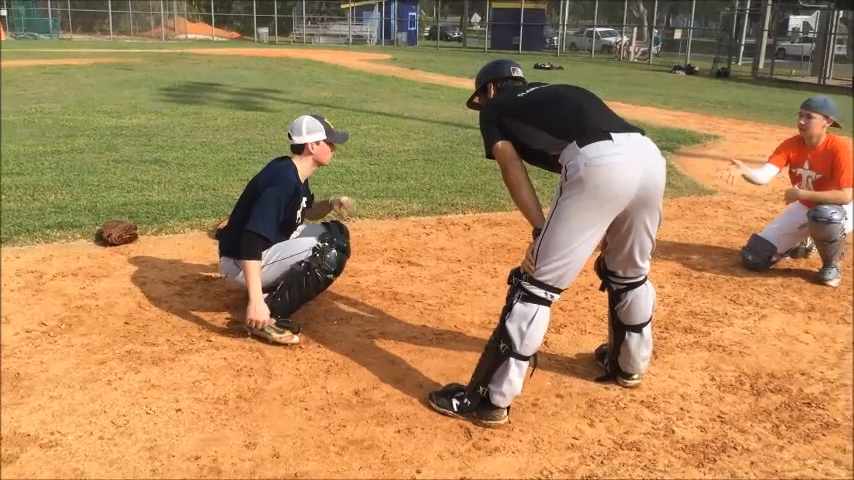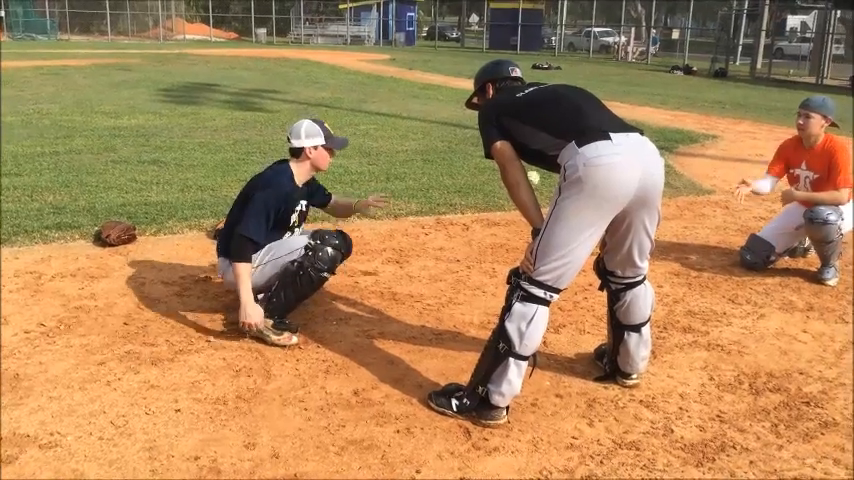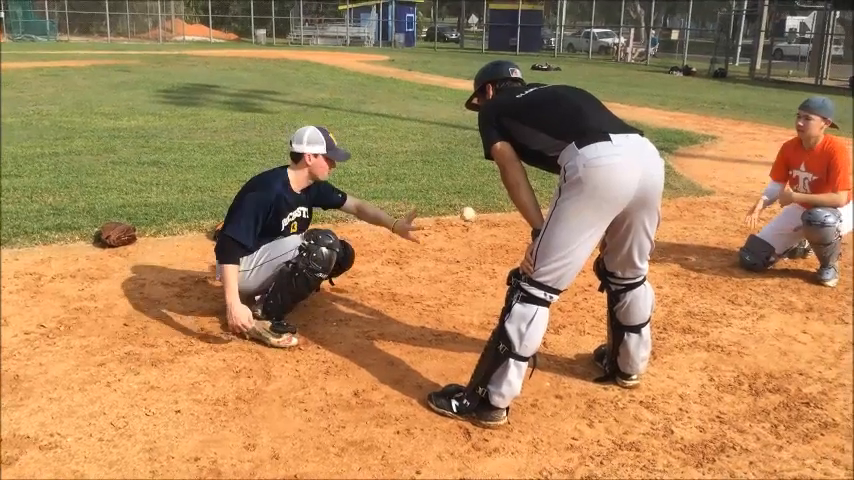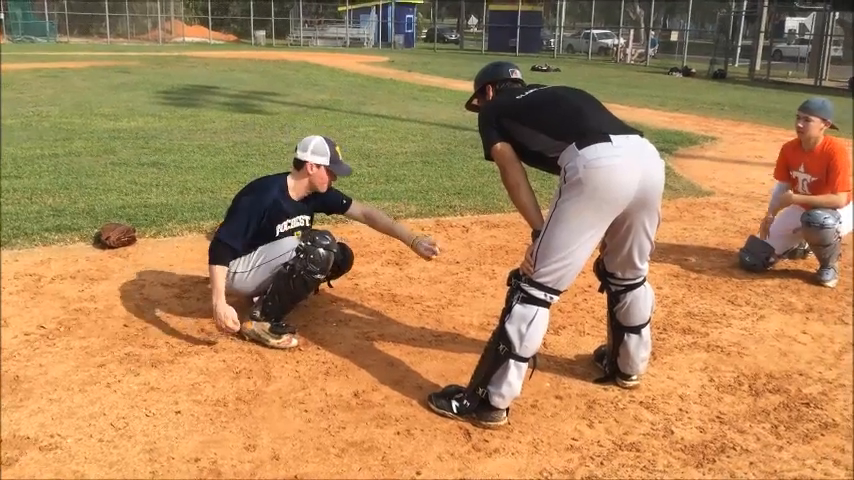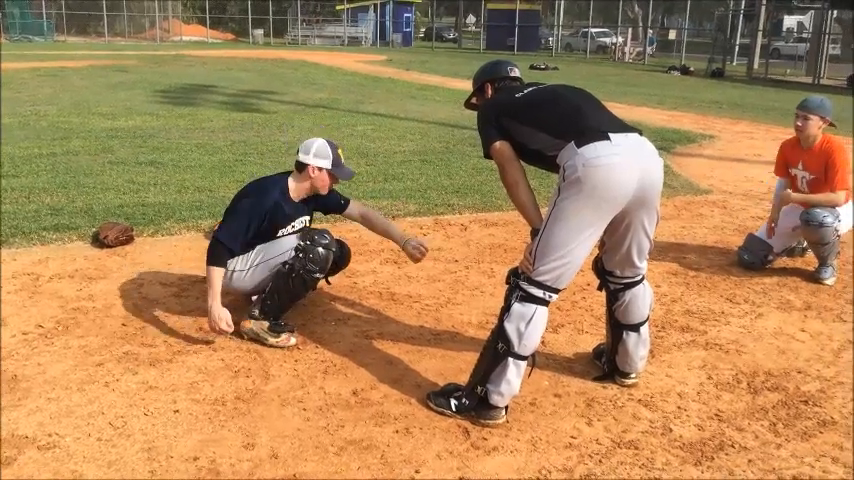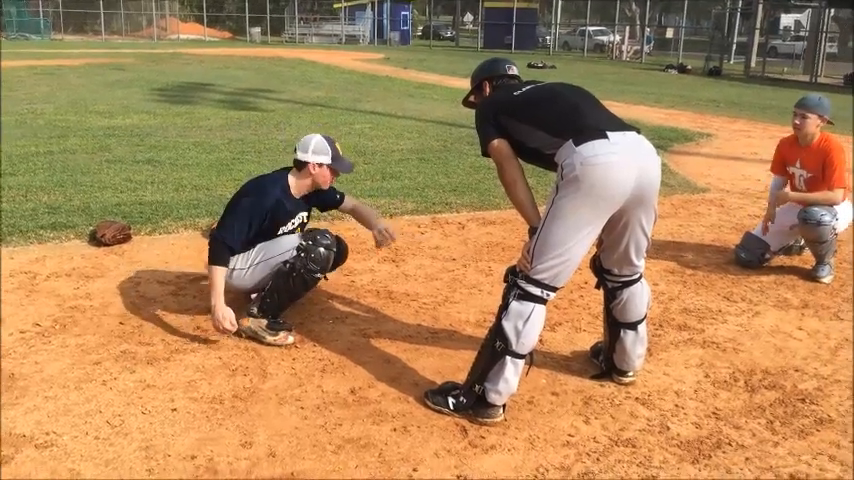
dt=0.1s
person 1, frame 1
left shoulder: (495, 107)
right shoulder: (560, 93)
left elbow: (512, 167)
left wrist: (541, 231)
left hip: (600, 165)
right hip: (649, 157)
left knee: (536, 284)
right knee: (630, 271)
left ankle: (488, 398)
right ankle: (629, 363)
person 1, frame 2
left shoulder: (493, 108)
right shoulder: (558, 93)
left elbow: (511, 167)
left wrist: (539, 231)
left hip: (599, 164)
right hip: (647, 156)
left knee: (535, 284)
right knee: (629, 271)
left ankle: (489, 398)
right ankle: (627, 363)
person 1, frame 3
left shoulder: (493, 109)
right shoulder: (559, 94)
left elbow: (511, 168)
left wrist: (540, 231)
left hip: (599, 166)
right hip: (647, 158)
left knee: (535, 285)
right knee: (628, 272)
left ankle: (488, 399)
right ankle: (628, 364)
person 1, frame 4
left shoulder: (493, 110)
right shoulder: (558, 95)
left elbow: (511, 169)
left wrist: (539, 232)
left hip: (599, 167)
right hip: (647, 158)
left knee: (535, 285)
right knee: (628, 273)
left ankle: (488, 400)
right ankle: (627, 365)
person 1, frame 5
left shoulder: (492, 108)
right shoulder: (558, 93)
left elbow: (510, 167)
left wrist: (539, 231)
left hip: (597, 165)
right hip: (646, 157)
left knee: (534, 283)
right knee: (626, 271)
left ankle: (486, 398)
right ankle: (626, 363)
person 1, frame 6
left shoulder: (490, 106)
right shoulder: (556, 91)
left elbow: (508, 165)
left wrist: (537, 229)
left hip: (596, 163)
right hip: (645, 155)
left knee: (532, 282)
right knee: (625, 269)
left ankle: (485, 397)
right ankle: (624, 361)
person 2, frame 1
left shoulder: (295, 175)
right shoulder: (279, 181)
left elbow: (307, 212)
right elbow: (252, 241)
left wrist: (332, 204)
right wrist: (256, 301)
right hip: (242, 264)
left knee: (335, 233)
right knee: (335, 250)
left ankle: (274, 288)
right ankle: (267, 318)
person 2, frame 2
left shoulder: (303, 180)
right shoulder: (276, 185)
left elbow: (333, 206)
right elbow: (241, 244)
left wrist: (359, 205)
right wrist: (247, 303)
left hip: (266, 254)
right hip: (241, 265)
left knee: (341, 242)
right knee: (327, 248)
left ankle: (277, 290)
right ankle: (266, 317)
person 2, frame 3
left shoulder: (313, 184)
right shoulder: (267, 190)
left elbow: (355, 205)
right elbow: (228, 247)
left wrist: (395, 224)
right wrist: (233, 303)
left hip: (267, 261)
right hip: (244, 267)
left knee: (341, 254)
right knee: (324, 246)
left ankle: (276, 290)
right ankle: (263, 318)
person 2, frame 4
left shoulder: (316, 193)
right shoulder: (263, 196)
left elbow: (363, 212)
right elbow: (220, 248)
left wrist: (413, 240)
right wrist: (220, 304)
left hip: (269, 262)
right hip: (240, 270)
left knee: (341, 256)
right knee: (320, 246)
left ankle: (274, 294)
right ankle: (262, 319)
person 2, frame 5
left shoulder: (314, 192)
right shoulder: (264, 197)
left elbow: (363, 213)
right elbow: (218, 250)
left wrist: (406, 240)
right wrist: (215, 306)
left hip: (267, 260)
right hip: (239, 269)
left knee: (340, 252)
right knee: (321, 246)
left ankle: (279, 290)
right ankle: (262, 317)
person 2, frame 6
left shoulder: (312, 188)
right shoulder: (264, 196)
left elbow: (352, 205)
right elbow: (221, 247)
left wrist: (377, 225)
right wrist: (218, 305)
left hip: (261, 258)
right hip: (237, 267)
left knee: (335, 248)
right knee: (319, 247)
left ankle: (268, 289)
right ankle: (260, 317)
person 3, frame 1
right shoulder: (790, 145)
right elbow: (765, 174)
left wrist: (801, 194)
right wrist: (743, 171)
right hip: (804, 208)
left knee: (824, 216)
right knee: (754, 258)
left ankle: (832, 264)
right ankle: (803, 244)
person 3, frame 2
left shoulder: (837, 149)
right shoulder: (789, 146)
left elbow: (843, 196)
right elbow: (768, 183)
left wrist: (798, 195)
right wrist: (752, 186)
left hip: (836, 211)
right hip: (801, 208)
left knee: (820, 217)
right knee: (751, 258)
left ankle: (830, 264)
right ankle: (801, 244)
person 3, frame 3
left shoulder: (836, 150)
right shoulder: (788, 148)
left elbow: (841, 198)
right elbow: (776, 187)
left wrist: (796, 197)
right wrist: (761, 203)
left hip: (837, 212)
right hip: (800, 209)
left knee: (818, 219)
right knee: (750, 259)
left ankle: (830, 264)
right ankle: (800, 245)
person 3, frame 4
left shoulder: (836, 151)
right shoulder: (788, 149)
left elbow: (840, 200)
right elbow: (782, 186)
left wrist: (795, 198)
right wrist: (770, 214)
left hip: (837, 213)
right hip: (800, 210)
left knee: (817, 220)
right knee: (750, 260)
left ankle: (829, 265)
right ankle: (800, 246)
person 3, frame 5
left shoulder: (834, 149)
right shoulder: (787, 146)
left elbow: (839, 198)
left wrist: (794, 197)
right wrist: (775, 212)
left hip: (836, 211)
right hip: (800, 208)
left knee: (815, 219)
right knee: (750, 258)
left ankle: (828, 263)
right ankle: (798, 244)
person 3, frame 6
left shoulder: (832, 148)
right shoulder: (785, 144)
left elbow: (836, 196)
right elbow: (779, 180)
left wrist: (792, 196)
right wrist: (771, 209)
left hip: (833, 210)
right hip: (797, 207)
left knee: (813, 217)
right knee: (747, 257)
left ankle: (825, 261)
right ankle: (795, 242)
